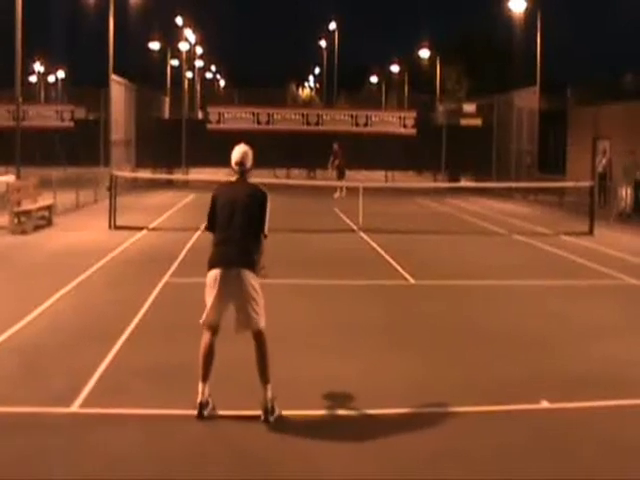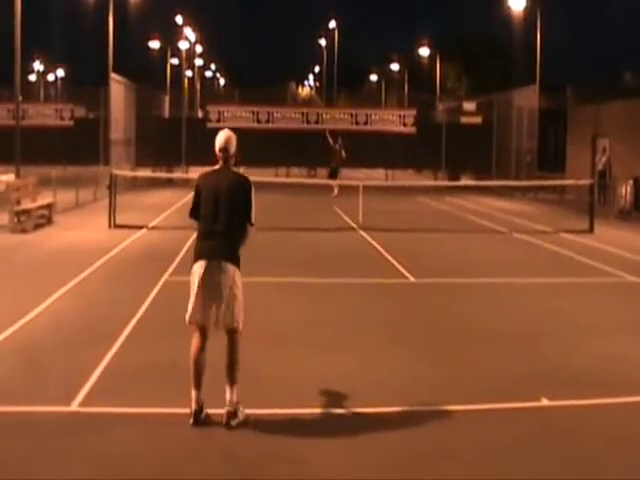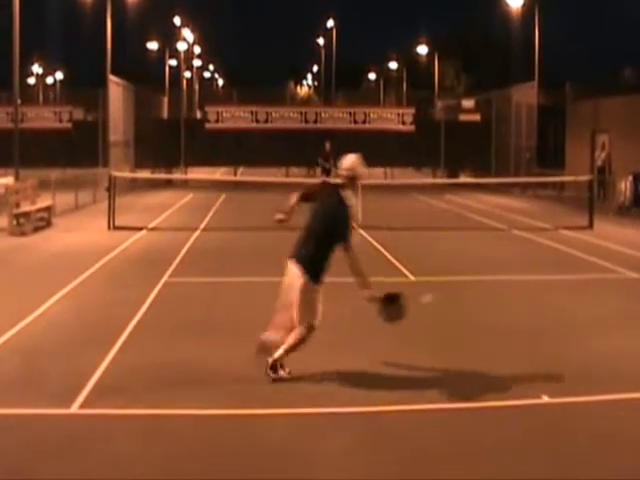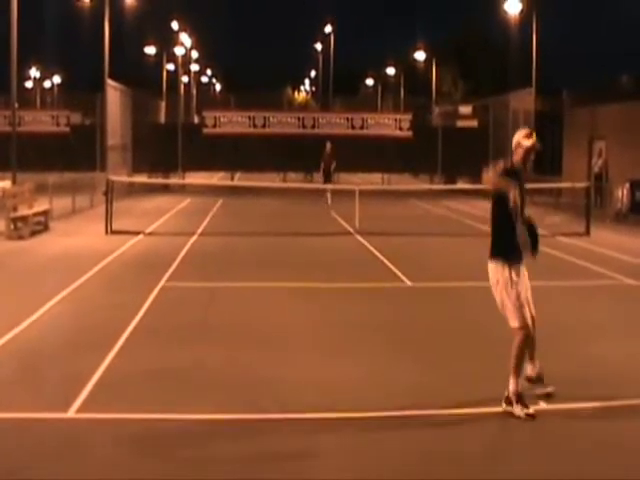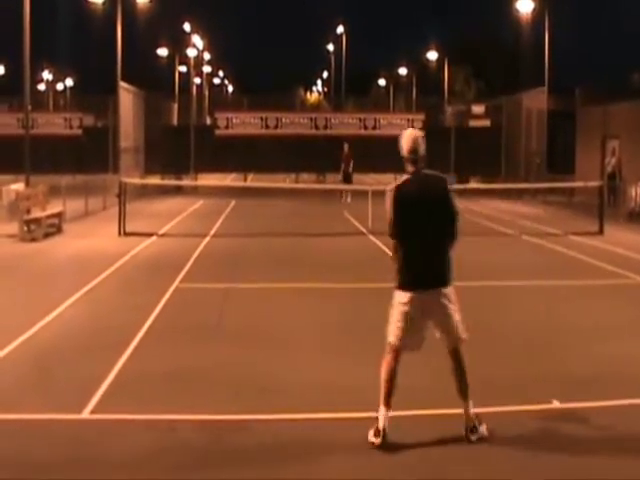
dt=1s
person 1, frame 1
left shoulder: (219, 192)
right shoulder: (259, 194)
left elbow: (212, 230)
right elbow: (260, 238)
right wrist: (255, 263)
left hip: (217, 266)
right hip: (245, 268)
left knee: (210, 330)
right knee: (259, 333)
left ankle: (203, 396)
right ankle: (268, 401)
person 1, frame 2
left shoulder: (203, 180)
right shoulder: (243, 183)
left elbow: (197, 220)
right elbow: (245, 230)
left hip: (202, 258)
right hip: (228, 261)
left knee: (199, 332)
right knee: (232, 332)
left ankle: (196, 403)
right ankle: (231, 404)
person 1, frame 3
left shoulder: (324, 188)
right shoulder: (344, 207)
left elbow: (297, 197)
right elbow: (349, 252)
left wrist: (285, 213)
right wrist: (365, 287)
left hip: (296, 258)
right hip: (307, 269)
left knee: (288, 310)
right knee: (307, 326)
left ankle: (269, 338)
right ankle: (275, 362)
person 1, frame 4
left shoulder: (518, 181)
right shoulder: (504, 173)
right elbow: (487, 177)
left wrist: (526, 229)
right wrist: (511, 189)
left hip: (517, 260)
right hip: (503, 264)
left knee: (530, 322)
right knee: (523, 327)
left ankle: (533, 373)
right ankle: (512, 393)
person 1, frame 5
left shoulder: (397, 190)
right shoulder: (441, 184)
left elbow: (395, 244)
right elbow: (452, 233)
left hip: (409, 284)
right hip: (439, 282)
left knee: (392, 352)
right knee: (455, 351)
left ankle: (383, 424)
right ankle: (470, 420)
